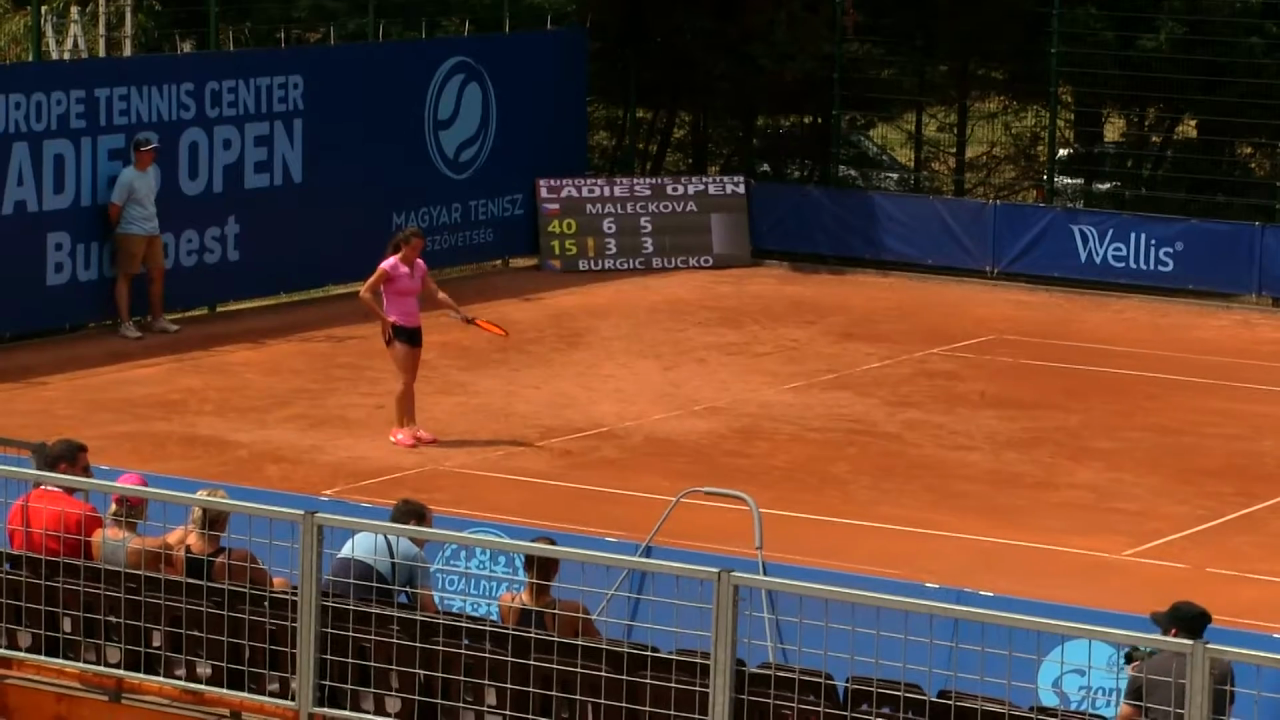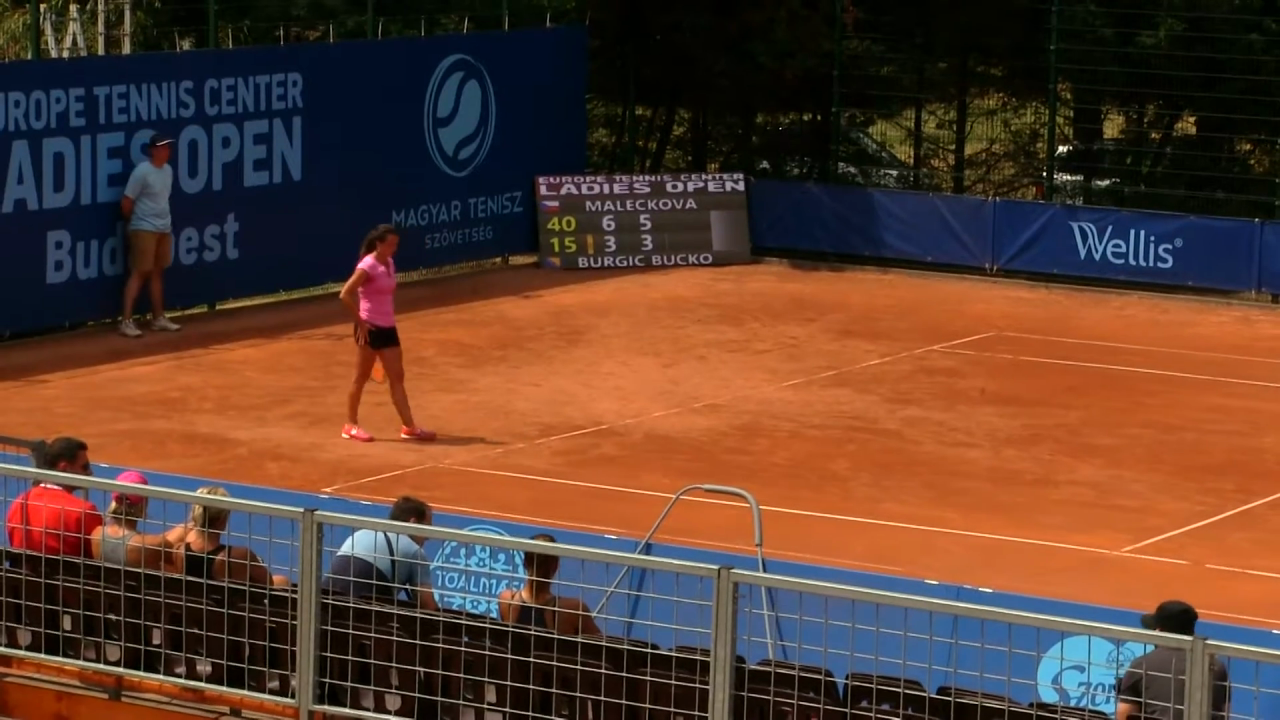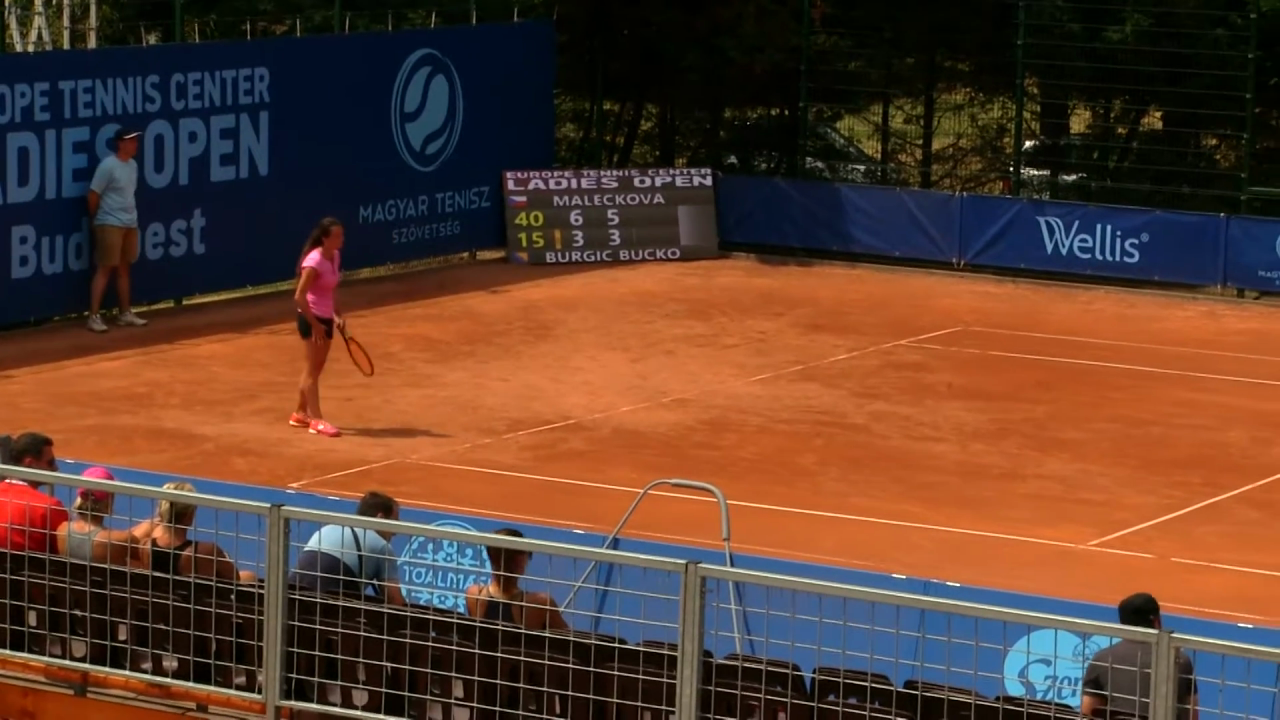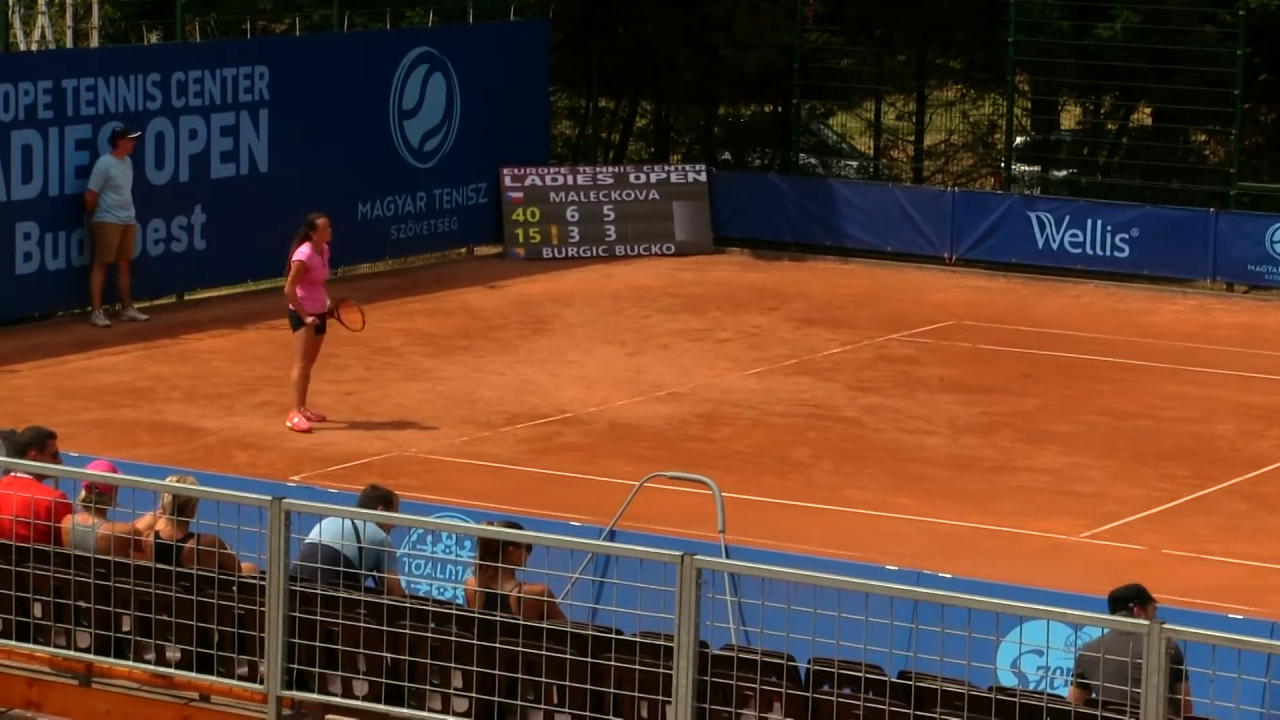
dt=0.5s
person 1, frame 1
left shoulder: (420, 266)
right shoulder: (389, 266)
left elbow: (435, 293)
right elbow: (365, 293)
left wrist: (458, 311)
right wrist: (384, 318)
left hip: (414, 328)
right hip: (396, 329)
left knee: (410, 381)
right knee: (406, 380)
left ankle: (411, 427)
right ankle: (399, 429)
person 1, frame 2
left shoulder: (389, 263)
right shoulder: (367, 266)
right elbow: (345, 294)
right wrist: (360, 322)
left hip: (388, 328)
right hip: (370, 328)
left knee: (397, 377)
right knee: (361, 378)
left ankle: (409, 427)
right ankle: (351, 426)
person 1, frame 3
left shoulder: (335, 256)
right shoulder: (314, 262)
right elbow: (299, 297)
left wrist: (337, 314)
right wrist: (315, 323)
left hip: (326, 318)
right hip: (311, 319)
left knee: (315, 369)
right knee: (313, 370)
left ankle: (300, 414)
right ankle: (316, 420)
person 1, frame 4
left shoulder: (325, 250)
right shoulder: (303, 255)
right elbow: (289, 289)
left wrist: (327, 301)
right wrist: (305, 316)
left hip: (318, 314)
right hip: (301, 314)
left knee: (309, 362)
right knee: (302, 362)
left ankle: (302, 407)
right ankle: (294, 414)
person 2, frame 1
left shoulder: (152, 172)
right shoulder: (127, 177)
right elbow: (114, 208)
right wrist: (120, 229)
left hip: (153, 232)
right hip: (132, 234)
left knee: (157, 274)
right knee: (125, 277)
left ankle: (158, 319)
right ankle: (125, 324)
person 2, frame 2
left shoulder: (168, 170)
right shoulder: (142, 171)
right elbow: (126, 202)
left wrist: (163, 223)
right wrist: (132, 224)
left hip: (164, 229)
right hip: (143, 229)
left knee: (156, 274)
right knee: (139, 273)
left ankle: (158, 318)
right ankle: (126, 321)
person 2, frame 3
left shoulder: (133, 165)
right shoulder: (108, 165)
right elbow: (93, 196)
left wrist: (128, 217)
right wrist: (96, 219)
left hip: (130, 224)
right hip: (110, 225)
left knee: (123, 269)
right knee: (105, 269)
left ankle: (125, 313)
right ankle: (94, 316)
person 2, frame 4
left shoulder: (127, 162)
right shoulder: (104, 164)
right elbow: (89, 195)
left wrist: (127, 215)
right wrist: (94, 217)
left hip: (128, 221)
right hip: (108, 222)
left knee: (124, 265)
right knee: (101, 265)
left ankle: (127, 308)
right ankle: (96, 312)
